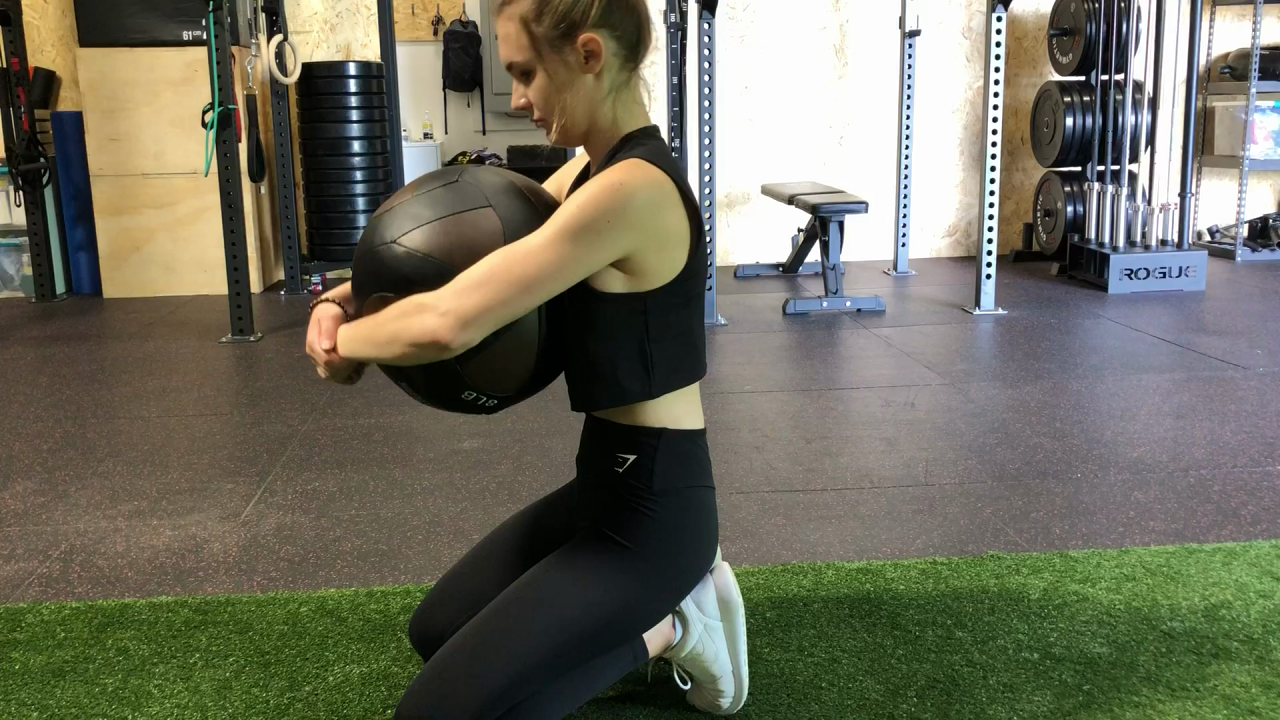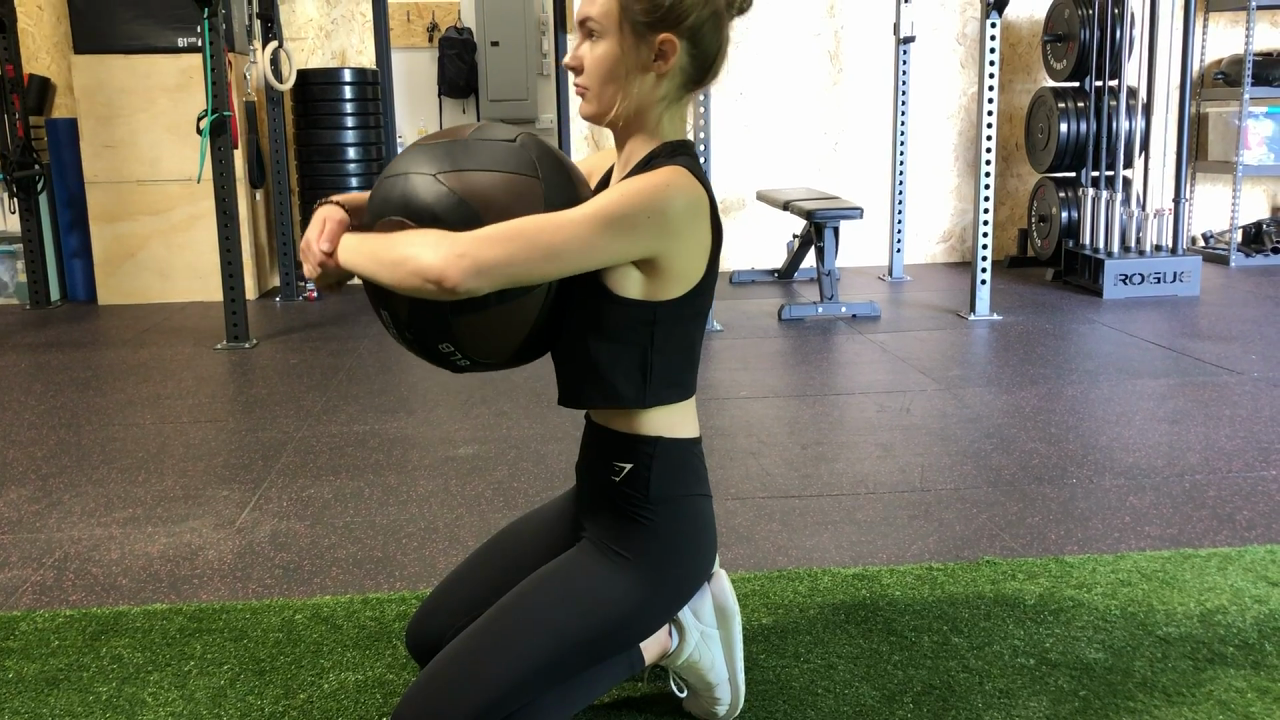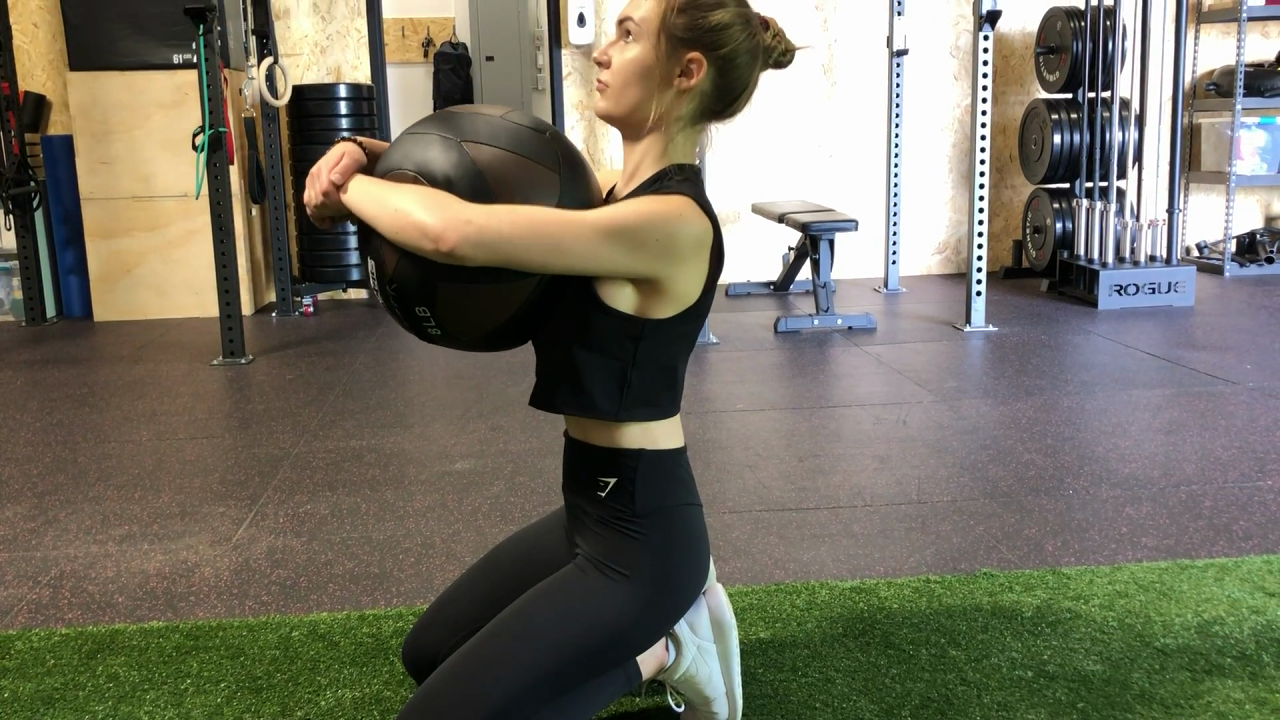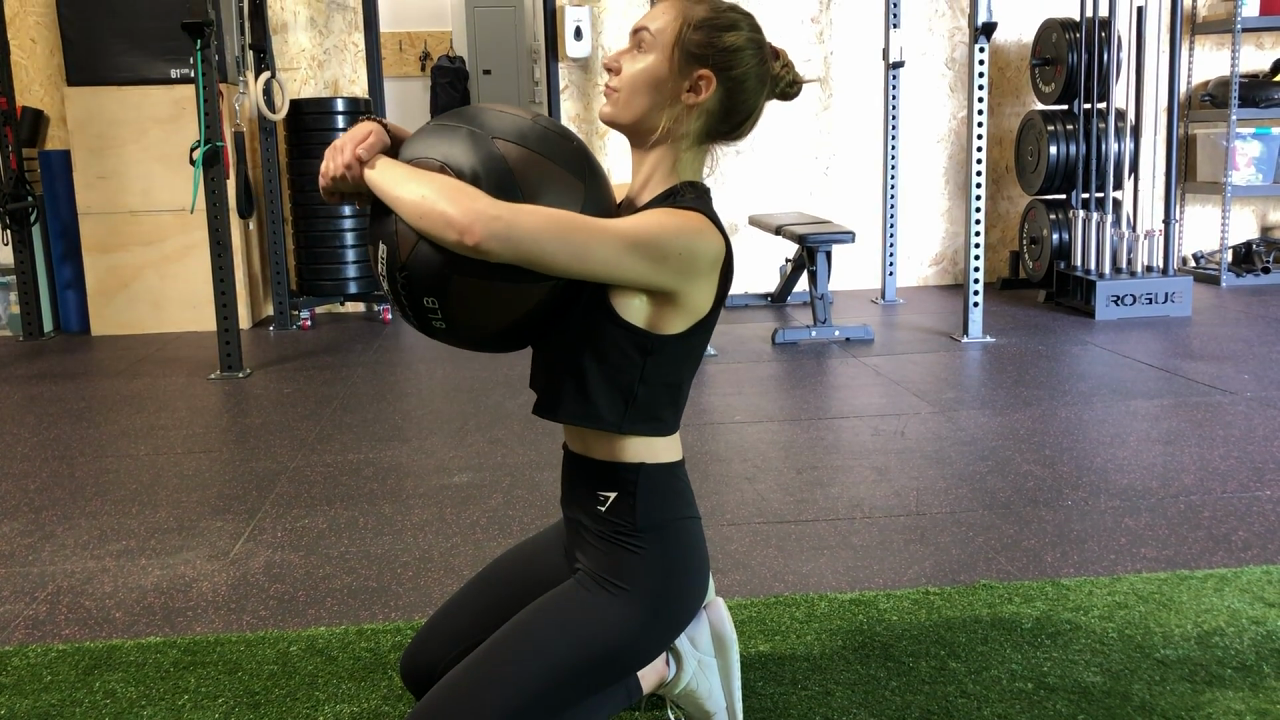
dt=0.7s
person 1, frame 1
left shoulder: (633, 188)
right shoulder: (594, 170)
left elbow: (448, 322)
left wrist: (343, 341)
right wrist: (345, 295)
left hip: (652, 506)
right hip: (608, 478)
right knee: (435, 631)
left ankle: (664, 630)
right ankle: (660, 607)
person 1, frame 2
left shoulder: (665, 195)
right shoulder: (616, 170)
left elbow: (454, 266)
left wrist: (344, 249)
right wrist: (345, 209)
left hip: (651, 515)
right hip: (607, 487)
right knee: (430, 637)
left ankle: (659, 636)
right ankle: (656, 616)
person 1, frame 3
left shoulder: (671, 221)
right shoulder: (627, 188)
left elbow: (454, 232)
left wrist: (348, 189)
right wrist: (365, 151)
left hip: (640, 532)
right hip: (596, 504)
right knee: (428, 654)
left ankle: (659, 651)
right ankle: (659, 626)
person 1, frame 4
left shoulder: (686, 236)
right shoulder: (629, 204)
left elbow: (479, 226)
left wrist: (372, 168)
right wrist: (383, 135)
left hip: (639, 546)
right hip: (593, 519)
right ankle: (655, 644)
